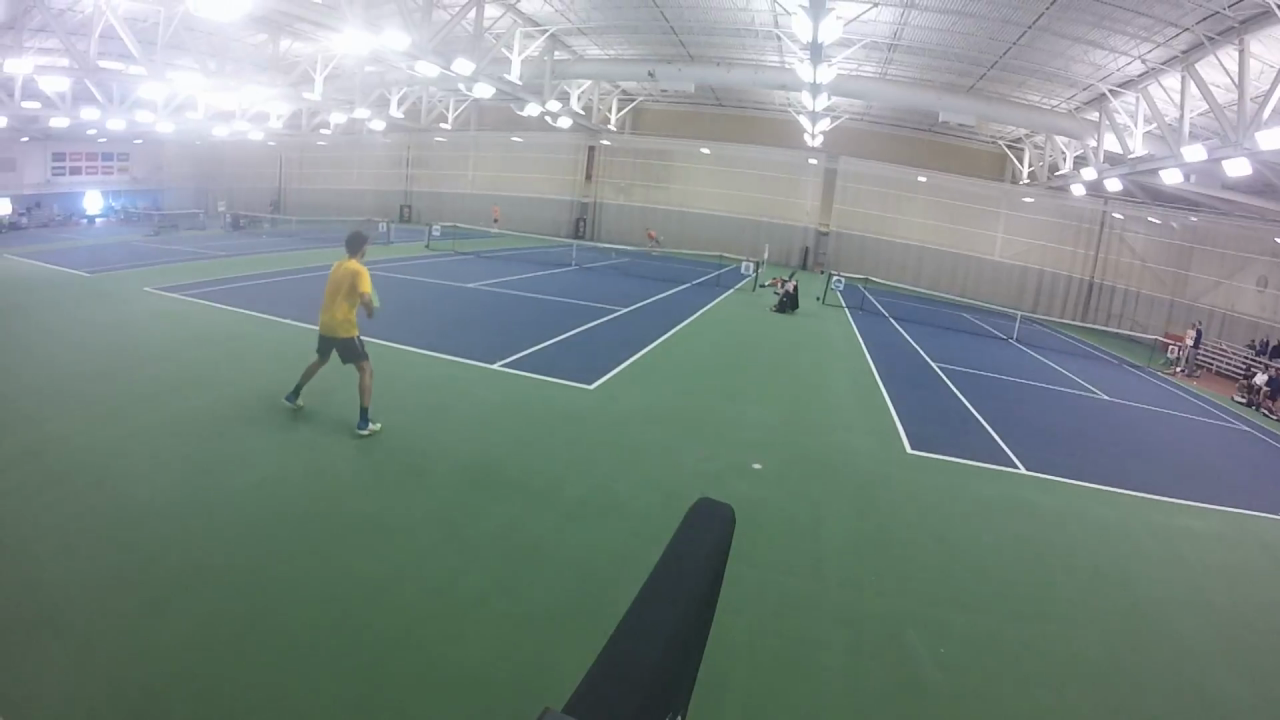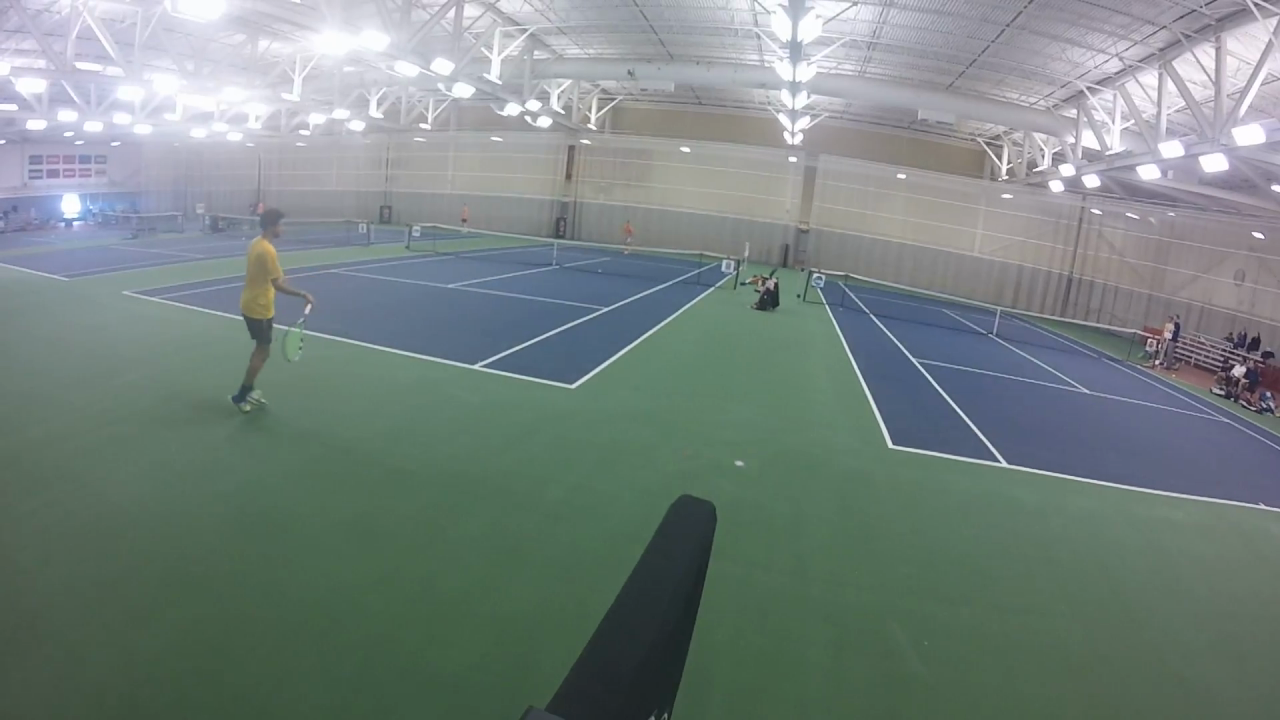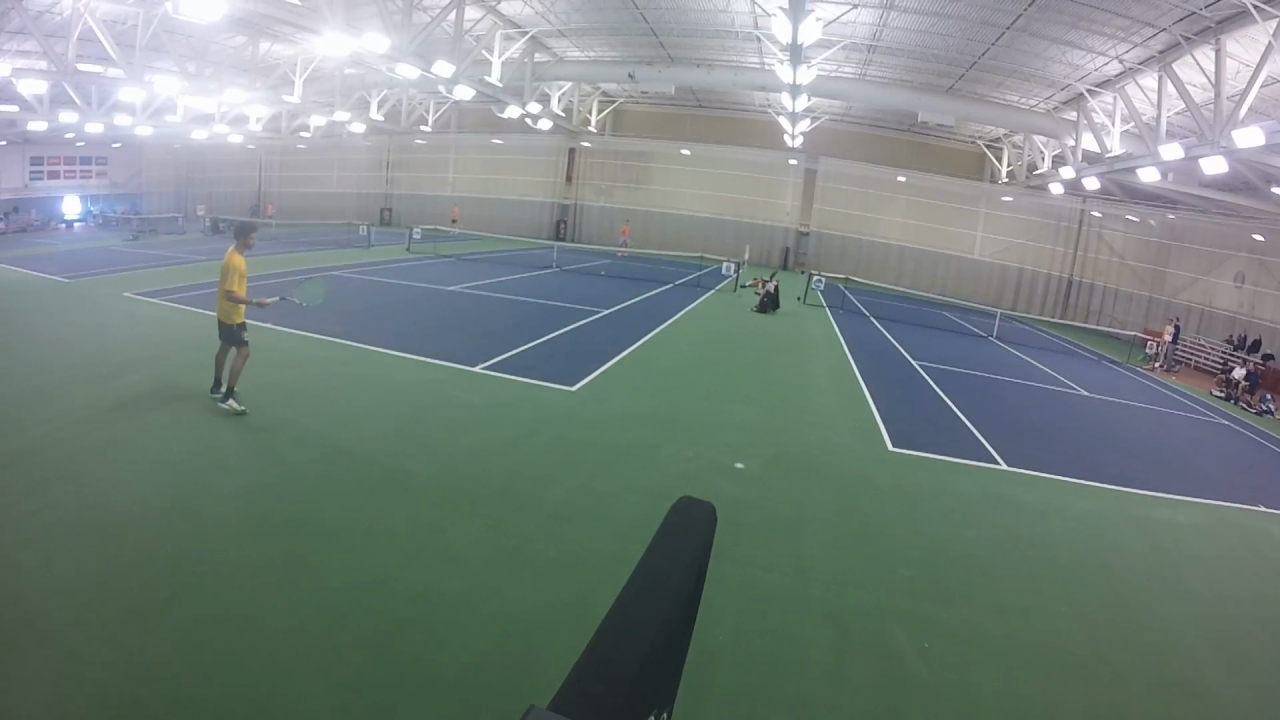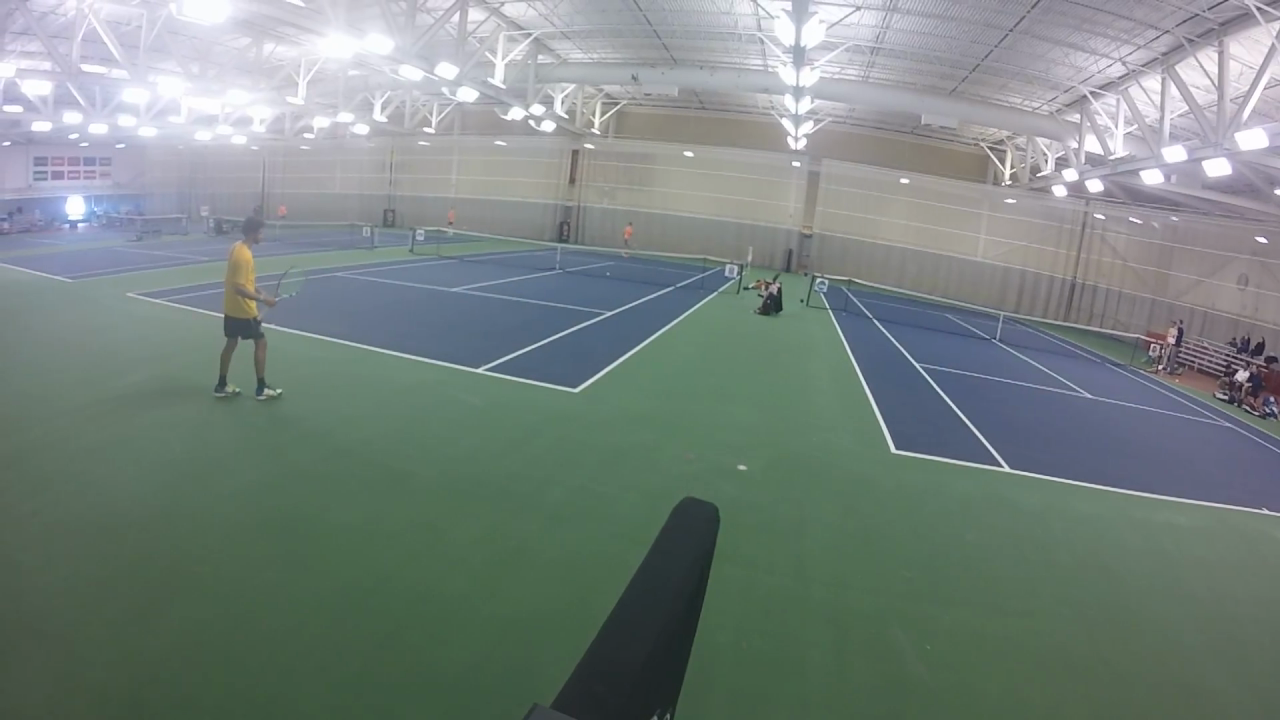
dt=0.5s
person 1, frame 1
left shoulder: (337, 268)
right shoulder: (360, 271)
right elbow: (366, 297)
left wrist: (364, 304)
right wrist: (370, 309)
left hip: (326, 325)
right hip: (344, 329)
left knee: (321, 361)
right knee: (366, 370)
left ankle: (293, 395)
right ankle: (363, 422)
person 1, frame 2
left shoulder: (256, 244)
right shoulder: (268, 251)
right elbow: (277, 284)
left wrist: (277, 272)
right wrist: (301, 294)
left hip: (249, 306)
right hip: (260, 309)
left knee: (261, 347)
right knee: (263, 352)
left ankle: (249, 390)
right ankle: (241, 395)
person 1, frame 3
left shoulder: (234, 252)
right shoulder: (234, 262)
right elbow: (230, 295)
left wrist: (248, 301)
right wrist: (254, 302)
left hip: (225, 313)
right hip: (232, 315)
left knee: (225, 347)
right knee: (243, 353)
left ankle: (217, 386)
right ankle: (228, 398)
person 1, frame 4
left shoulder: (237, 247)
right shoulder: (244, 255)
right elbow: (239, 288)
left wrist: (258, 292)
right wrist: (262, 299)
left hip: (231, 308)
right hip: (244, 310)
left knee: (231, 344)
right knee: (261, 344)
left ankle: (221, 386)
right ankle: (261, 388)
